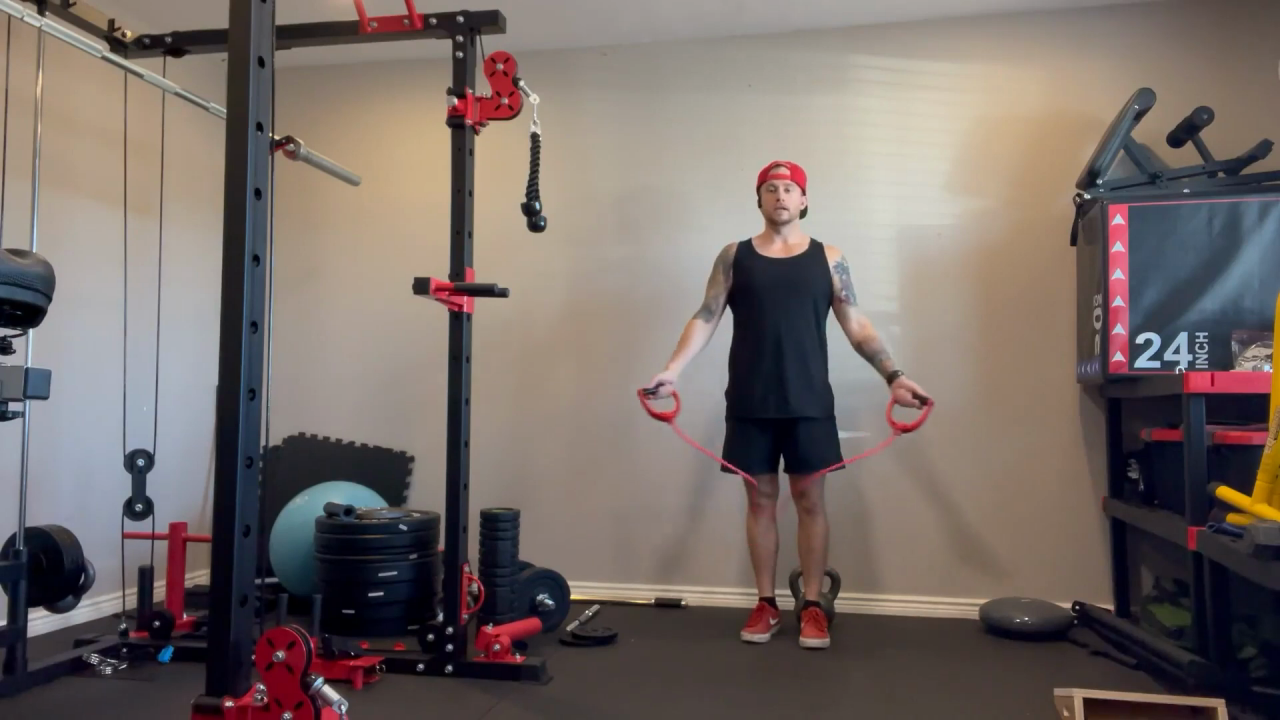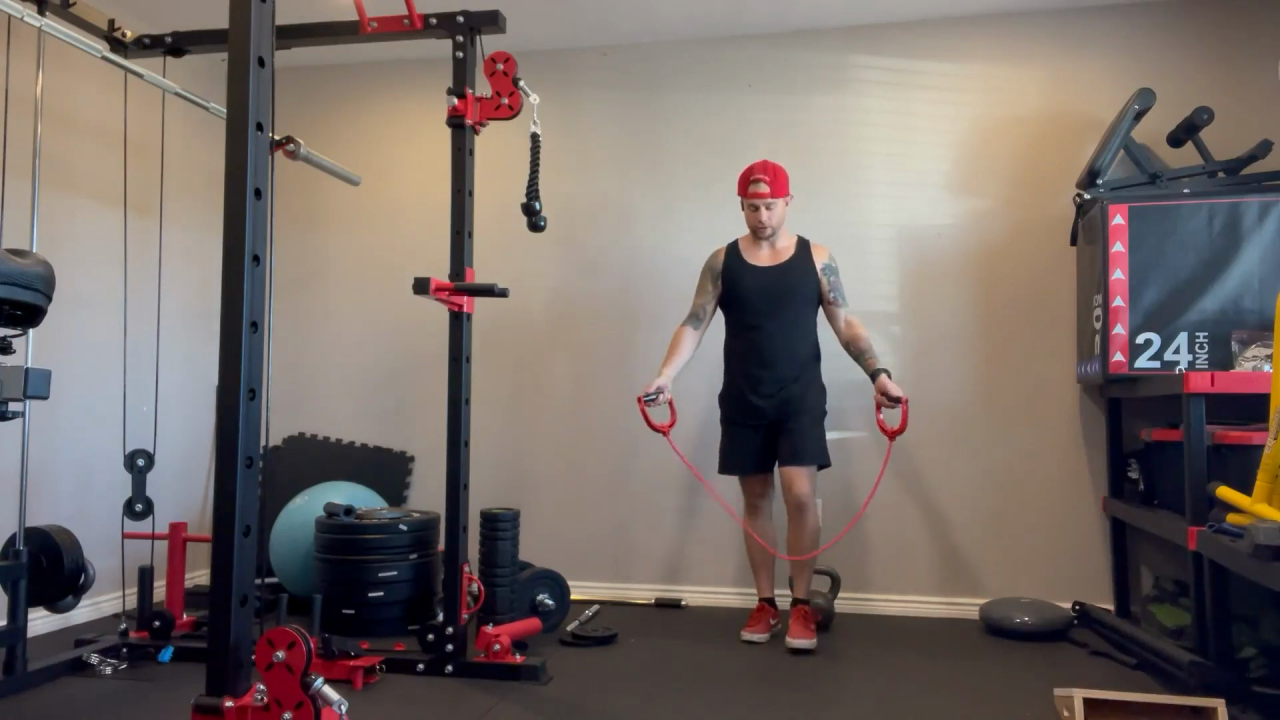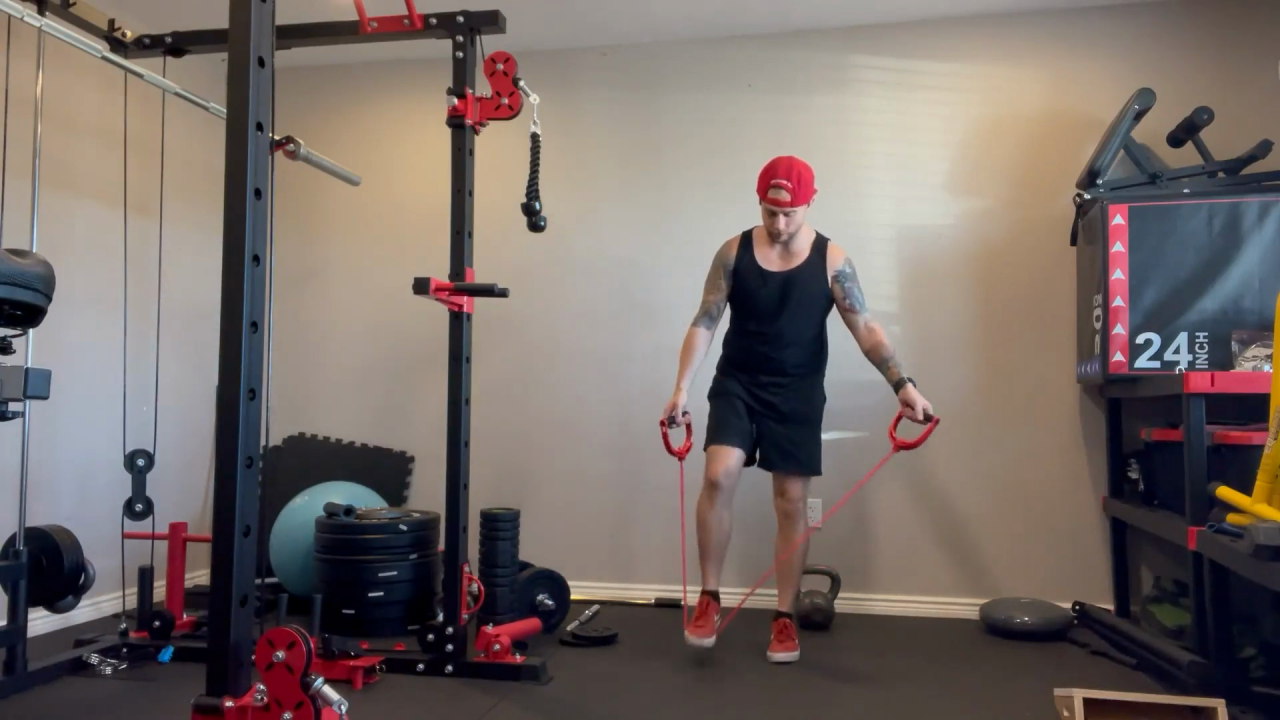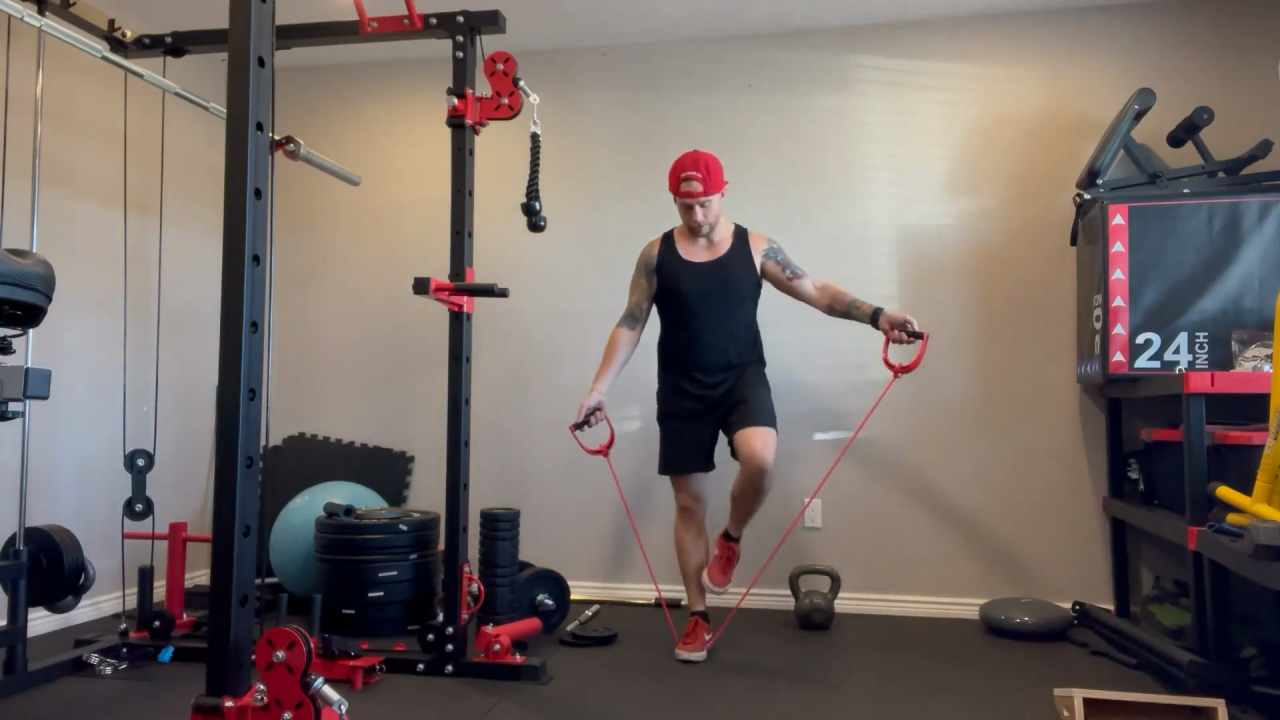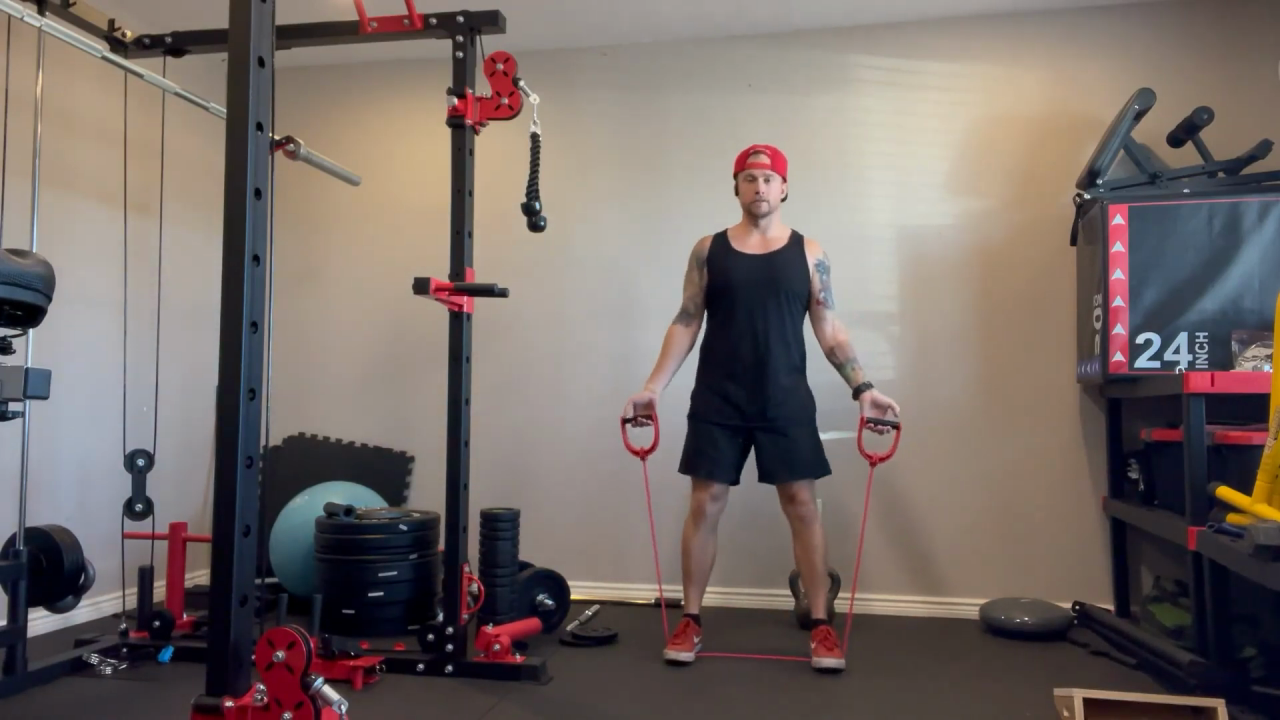
dt=1s
person 1, frame 1
left shoulder: (828, 257)
right shoulder: (734, 256)
left elbow: (856, 324)
right elbow: (705, 317)
left wrist: (893, 375)
right wrist: (673, 369)
left hip: (809, 402)
right hip: (749, 402)
left knee: (810, 500)
right knee: (760, 499)
left ankle: (812, 606)
right ankle: (766, 604)
person 1, frame 2
left shoulder: (816, 258)
right shoulder: (722, 260)
left elbow: (845, 324)
right elbow: (695, 323)
left wrist: (878, 374)
right wrist: (666, 375)
left hip: (801, 396)
right hip: (743, 402)
left knee: (799, 494)
right knee: (756, 501)
left ankle: (802, 604)
right ankle: (766, 604)
person 1, frame 3
left shoulder: (832, 260)
right shoulder: (734, 252)
left elbow: (865, 328)
right elbow: (705, 321)
left wrist: (903, 385)
right wrist: (682, 387)
left hip: (798, 393)
right hip: (737, 383)
left knee: (792, 502)
right knee: (718, 476)
left ankle: (784, 618)
right ankle: (709, 596)
person 1, frame 4
left shoulder: (755, 246)
right shoulder: (657, 253)
left elbow: (815, 290)
right elbow: (630, 324)
left wrist: (877, 315)
right wrist: (598, 389)
left hip: (742, 378)
right hip: (681, 392)
left knee: (759, 458)
right knee: (688, 501)
left ankle: (730, 540)
right ankle: (698, 619)
person 1, frame 5
left shoulder: (808, 252)
right shoulder: (708, 250)
left elbow: (829, 330)
right elbow: (686, 323)
left wrist: (862, 389)
right wrist: (653, 387)
left hip: (786, 403)
right hip: (717, 402)
left knee: (802, 507)
right knee: (704, 507)
left ankle: (820, 626)
right ankle: (690, 621)
